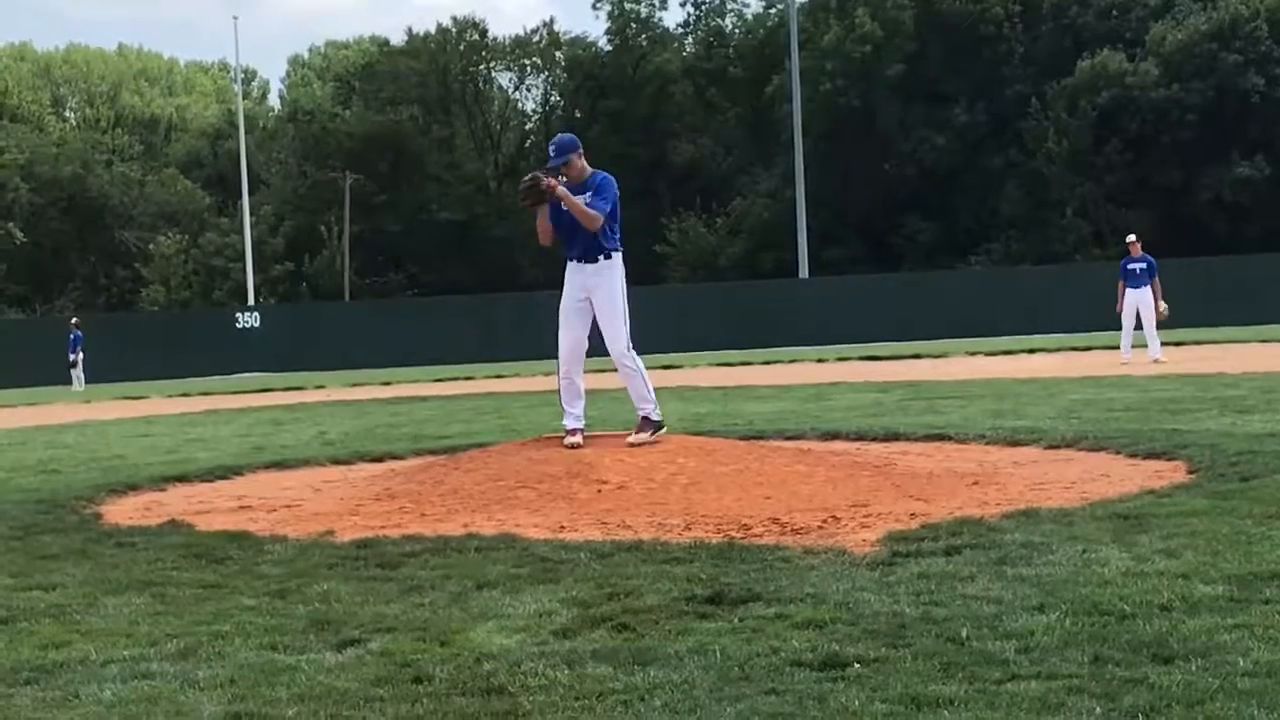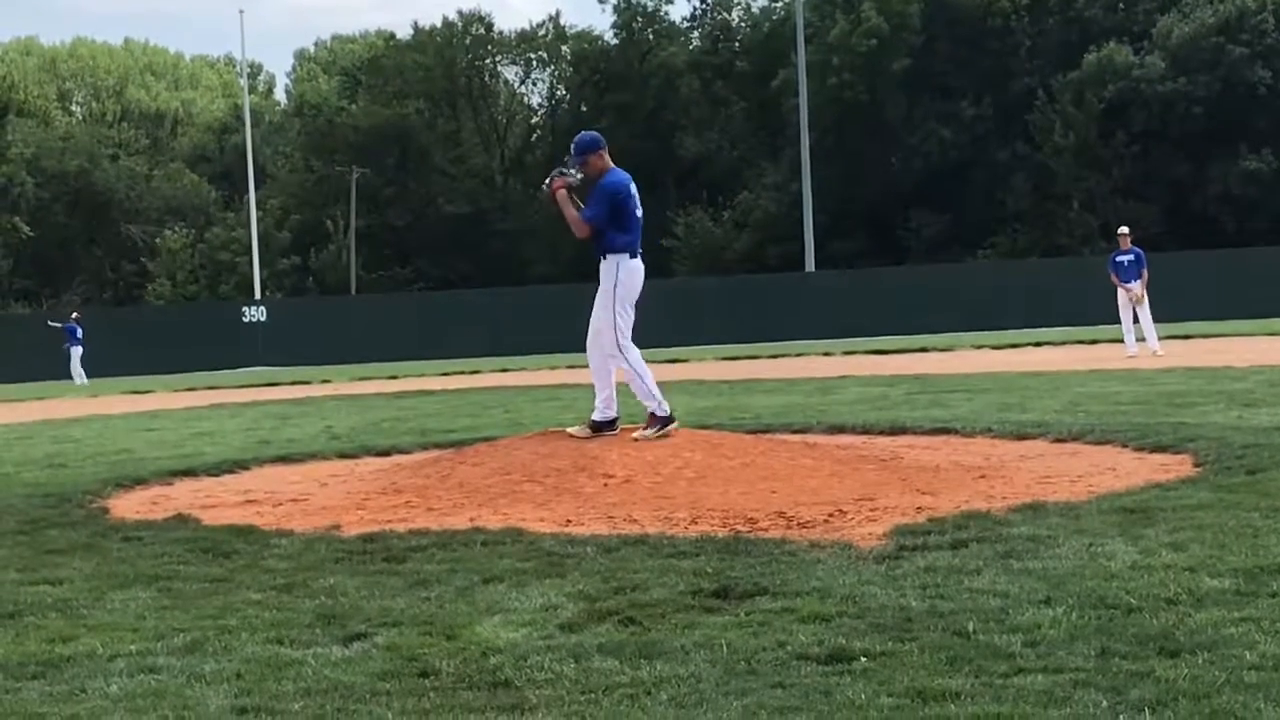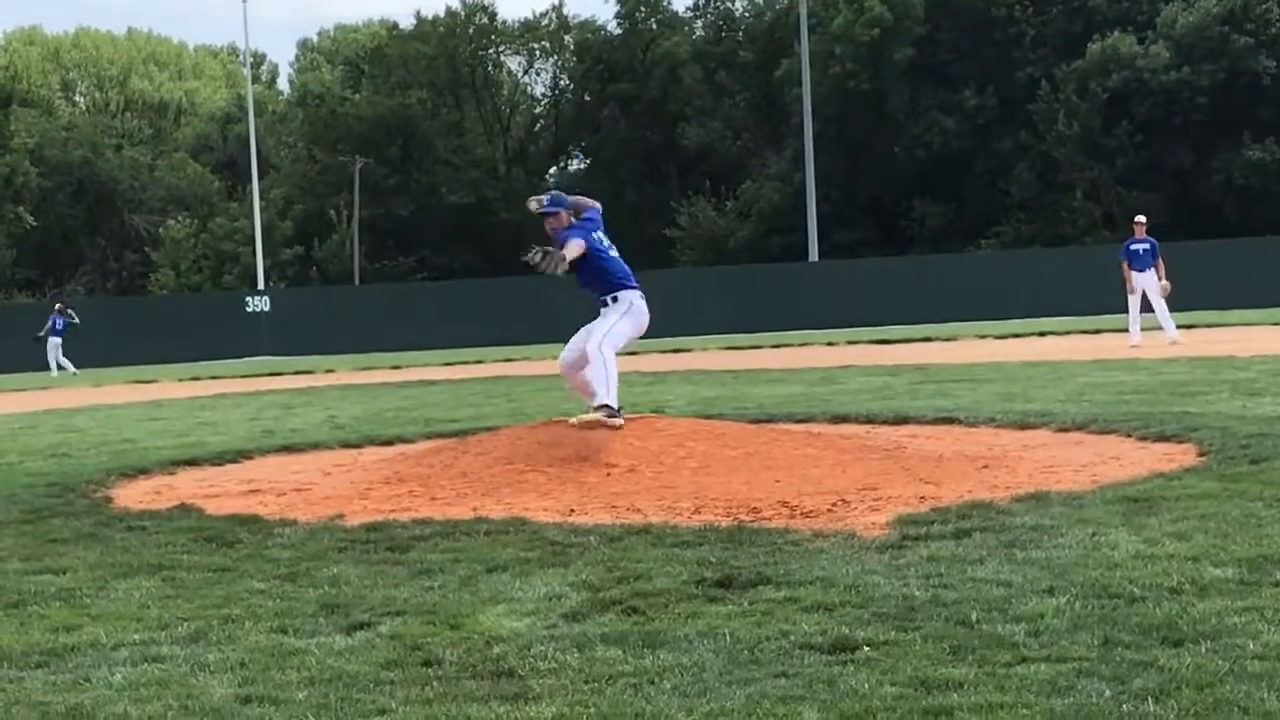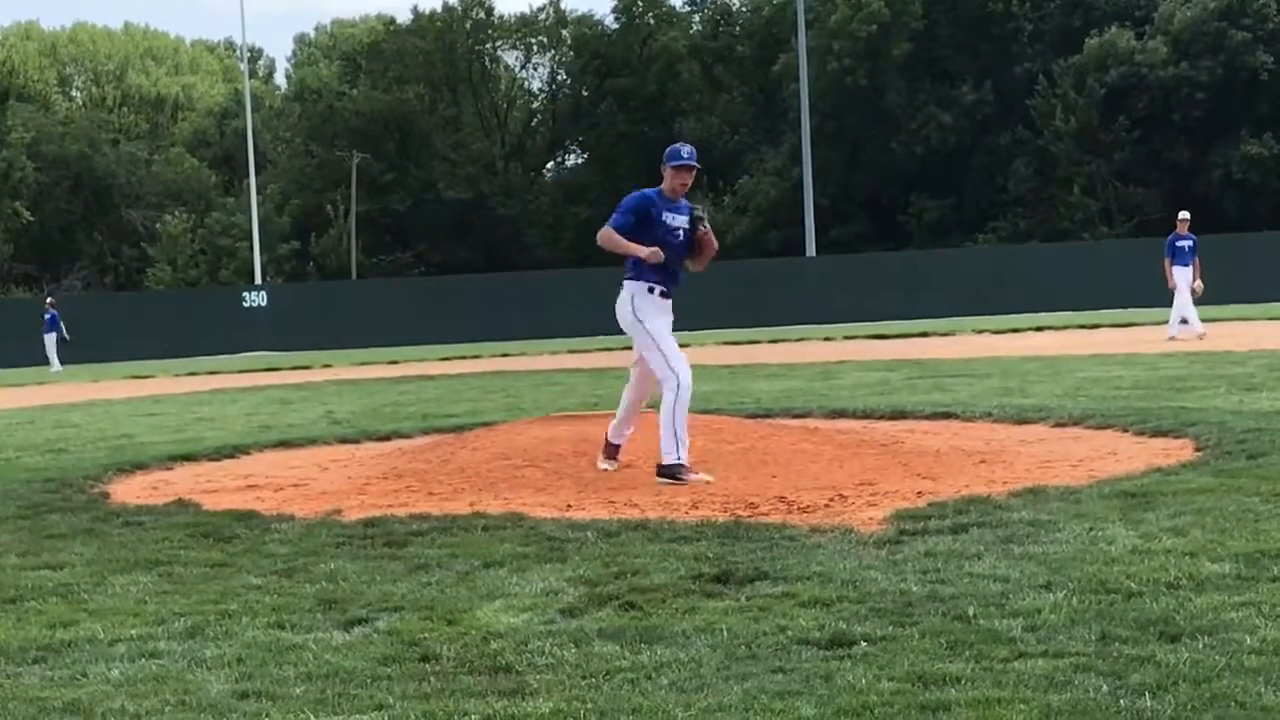
dt=1s
person 1, frame 1
left shoulder: (604, 182)
right shoulder: (558, 191)
left elbow: (594, 222)
right elbow: (545, 239)
left wrist: (565, 195)
right wrist: (542, 204)
left hip: (606, 269)
right hip: (575, 273)
left knee: (620, 348)
right knee: (568, 352)
left ankle: (651, 416)
right ankle: (573, 424)
person 1, frame 2
left shoulder: (609, 184)
right shoulder: (621, 179)
left elbow: (582, 230)
right elbow: (595, 221)
left wrist: (561, 196)
right wrist: (568, 196)
left hip: (620, 268)
right hip: (618, 268)
left knee: (619, 346)
right knee: (598, 345)
left ankle: (660, 412)
right ankle: (605, 417)
person 1, frame 3
left shoulder: (575, 232)
right shoulder: (589, 222)
left elbow: (576, 246)
right elbow: (593, 204)
left wrist: (564, 258)
right wrist: (543, 202)
left hip: (627, 306)
right hip: (612, 310)
left knee: (598, 346)
right knee: (568, 364)
left ankle: (608, 409)
right ankle: (603, 405)
person 1, frame 4
left shoulder: (687, 211)
right shoulder: (642, 200)
left elbow: (697, 265)
right elbow: (604, 236)
left wrist: (708, 246)
right wrist: (638, 249)
left hip: (663, 304)
right hip: (639, 300)
left knee: (644, 384)
right knee: (679, 376)
left ankle: (614, 440)
right ankle: (672, 462)
